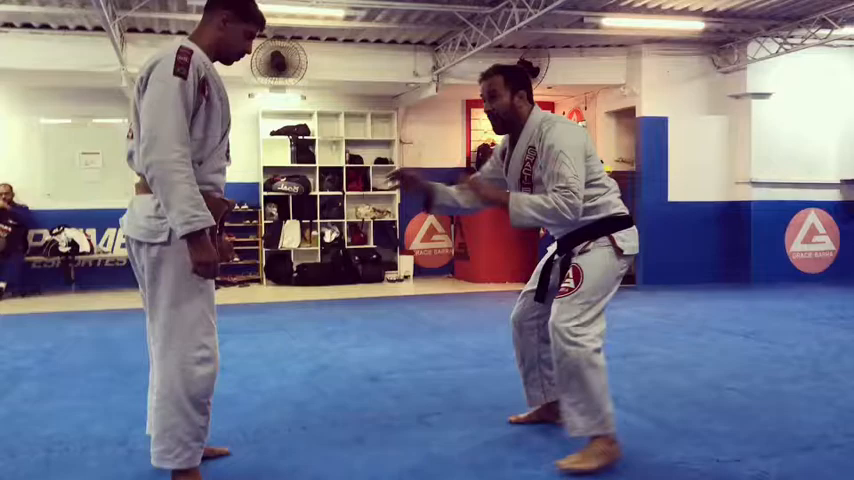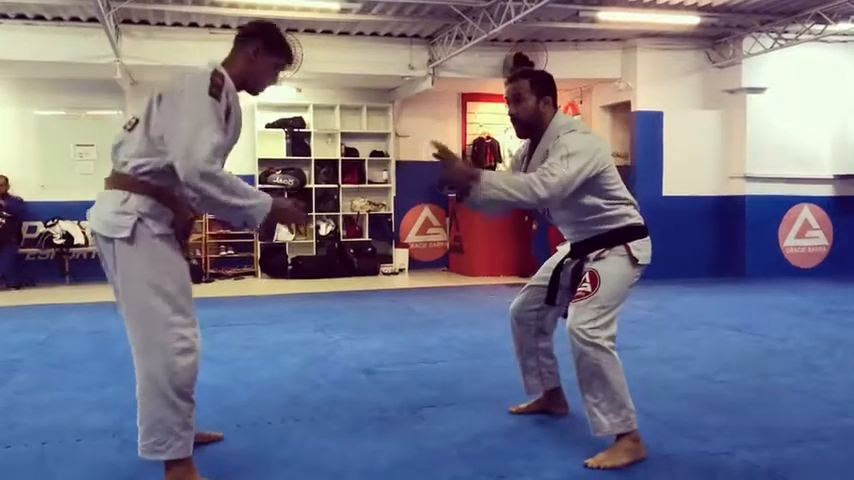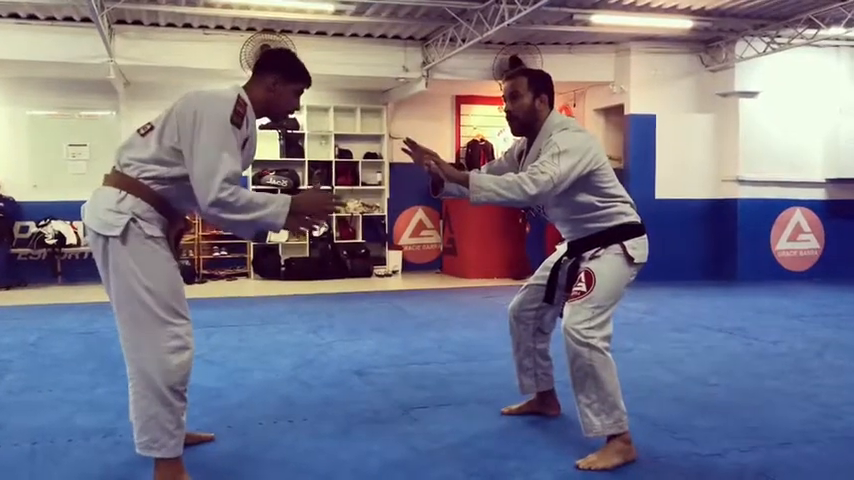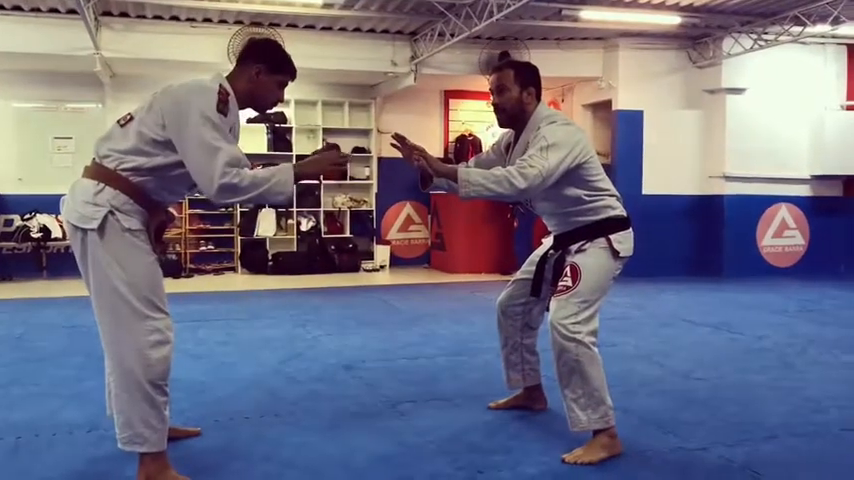
dt=0.7s
person 1, frame 1
left shoulder: (198, 72)
right shoulder: (180, 62)
right elbow: (164, 157)
left wrist: (206, 227)
right wrist: (197, 233)
left hip: (178, 222)
right hip: (172, 224)
left knee: (176, 342)
right knee: (189, 349)
left ankle: (178, 440)
person 1, frame 2
left shoulder: (215, 92)
right shoulder: (206, 84)
left elbow: (194, 176)
right elbow: (198, 170)
left wrist: (256, 210)
right wrist: (268, 208)
left hip: (142, 215)
right hip: (133, 216)
left knee: (164, 335)
right knee: (169, 341)
left ankle: (172, 429)
person 1, frame 3
left shoulder: (235, 115)
right shoulder: (223, 109)
left elbow: (214, 197)
right elbow: (218, 197)
left wrist: (281, 215)
right wrist: (289, 206)
left hip: (134, 216)
right hip: (127, 217)
left knee: (154, 335)
right knee: (164, 340)
left ankle: (163, 429)
person 1, frame 4
left shoulder: (216, 105)
right shoulder: (203, 99)
left elbow: (214, 180)
right elbow: (224, 181)
right wrist: (299, 171)
left hip: (118, 209)
right hip: (106, 209)
left knee: (134, 328)
right knee: (143, 333)
left ankle: (146, 423)
person 2, frame 1
left shoulder: (557, 135)
right shoulder: (510, 146)
left elbow: (565, 206)
right elbow: (473, 199)
left wrist: (503, 199)
right wrist: (425, 189)
left hip: (603, 238)
right hip: (568, 243)
left knee: (572, 330)
right knee: (527, 320)
left ankle: (602, 440)
right ankle: (548, 405)
person 2, frame 2
left shoulder: (576, 141)
right shoulder: (532, 148)
left elbow: (540, 190)
right elbow: (498, 200)
left wrist: (472, 177)
right wrist: (462, 179)
left hip: (617, 246)
right hip: (579, 246)
left knee: (586, 329)
right knee: (526, 312)
left ankle: (628, 438)
right ankle: (551, 395)
person 2, frame 3
left shoulder: (570, 140)
right shoulder: (527, 146)
left elbow: (531, 187)
right elbow: (489, 177)
left wrist: (457, 177)
right wrist: (440, 174)
left hip: (614, 245)
right hip: (577, 245)
left knee: (581, 329)
right knee: (525, 312)
left ankle: (619, 439)
right ankle: (544, 396)
person 2, frame 4
left shoulder: (557, 133)
right shoulder: (515, 138)
left elbow: (521, 181)
right elbow: (476, 170)
left wrist: (446, 171)
right wrist: (429, 169)
left hip: (599, 238)
right hip: (563, 238)
left knee: (568, 323)
right knee: (513, 307)
left ankle: (604, 434)
right ankle: (530, 391)
